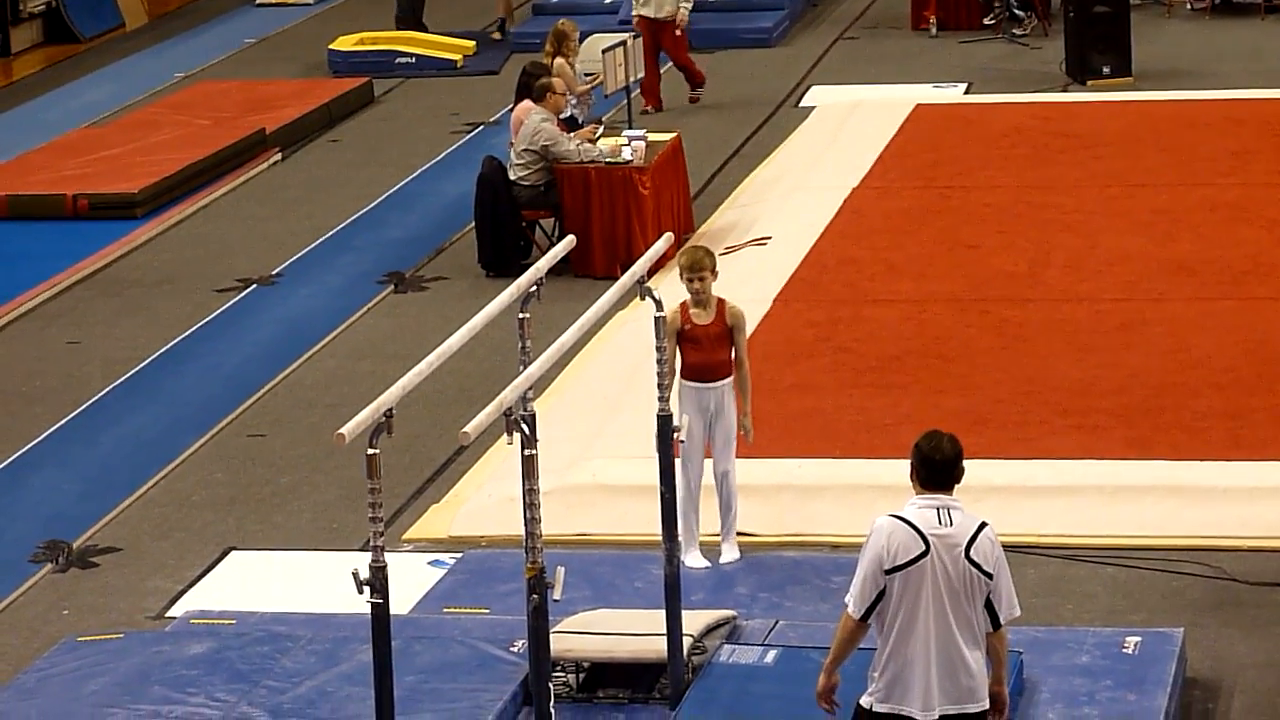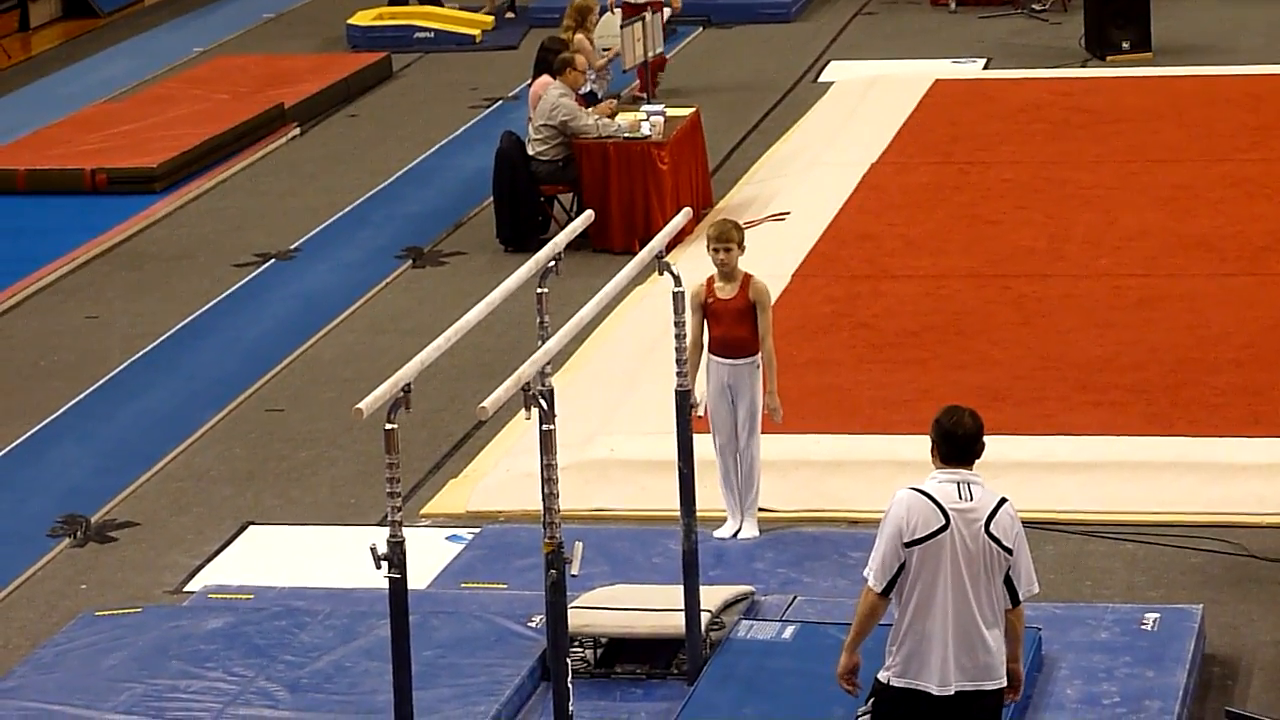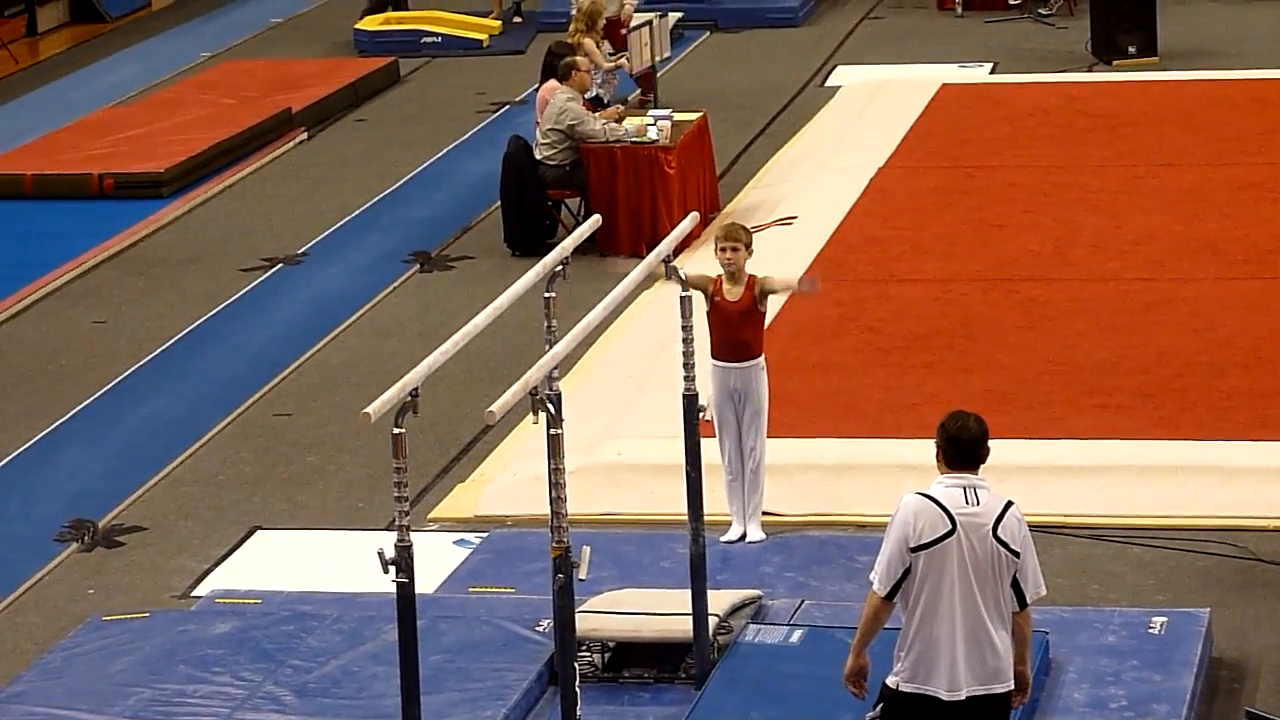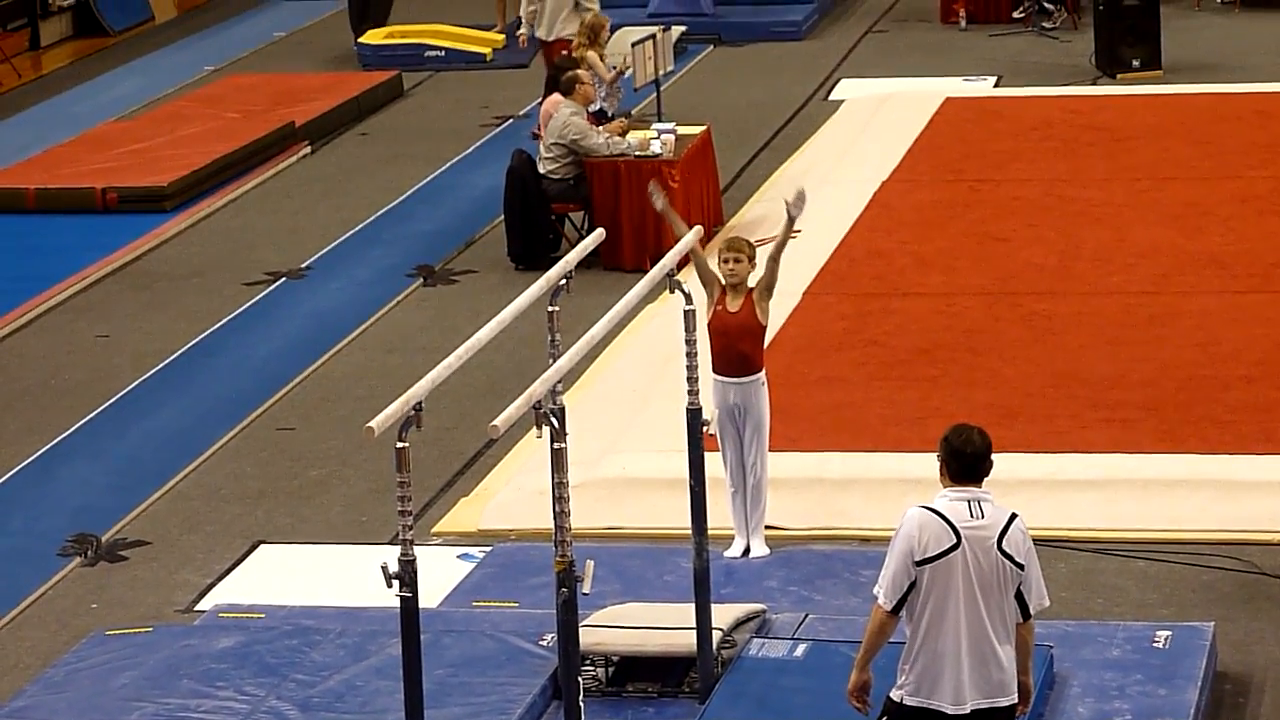
dt=0.5s
person 1, frame 1
left shoulder: (732, 314)
right shoulder: (675, 318)
left elbow: (741, 363)
right elbow: (667, 368)
left wrist: (746, 411)
left hip: (724, 393)
right hip: (691, 395)
left knee: (725, 470)
right knee: (691, 473)
left ankle: (729, 538)
right ankle: (689, 546)
person 1, frame 2
left shoulder: (756, 289)
right shoulder: (701, 292)
left elbow: (766, 341)
right elbow: (695, 342)
left wrist: (772, 390)
left hip: (748, 370)
right hip: (717, 371)
left knee: (748, 446)
right knee: (723, 446)
left ankle: (749, 515)
right ankle: (733, 514)
person 1, frame 3
left shoulder: (759, 286)
right shoulder: (709, 286)
left elbow: (782, 284)
left wrist: (800, 284)
left hip: (752, 372)
right hip: (720, 373)
left knee: (753, 449)
right knee: (730, 451)
left ankle: (753, 520)
right ankle: (737, 520)
person 1, frame 4
left shoulder: (762, 295)
right shoulder: (712, 290)
left elbow: (775, 256)
right elbow: (693, 250)
left wrist: (790, 221)
right wrist: (667, 212)
left hip: (752, 389)
right hip: (722, 388)
left knee: (755, 464)
right knee: (732, 467)
left ankle: (756, 533)
right ankle: (740, 532)
person 2, frame 1
left shoulder: (889, 531)
right shoulder: (983, 537)
left elbow: (858, 616)
right elbow: (995, 625)
left wrist: (829, 671)
right wrist: (998, 682)
left hip: (897, 695)
person 2, frame 2
left shoulder: (908, 504)
right shoulder: (1003, 513)
left elbow: (878, 591)
right elbow: (1014, 602)
left wrist: (851, 651)
right wrist: (1014, 660)
left hip: (914, 671)
right hip: (983, 674)
person 2, frame 3
left shoulder: (914, 509)
right shoulder: (1009, 516)
left elbow: (883, 596)
right elbow: (1021, 605)
left wrist: (857, 653)
right wrist: (1021, 664)
left hip: (921, 676)
right hip: (990, 678)
person 2, frame 4
left shoulder: (918, 523)
right shoulder: (1013, 528)
left elbow: (888, 610)
right elbow: (1024, 616)
left wrist: (861, 668)
right wrist: (1023, 674)
left hip: (926, 691)
right hip: (994, 691)
